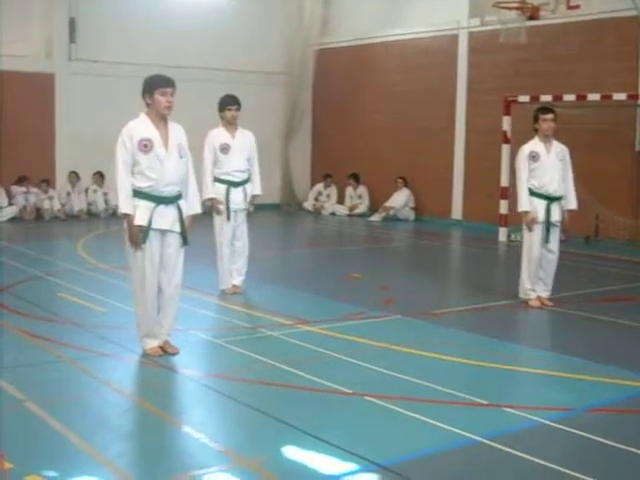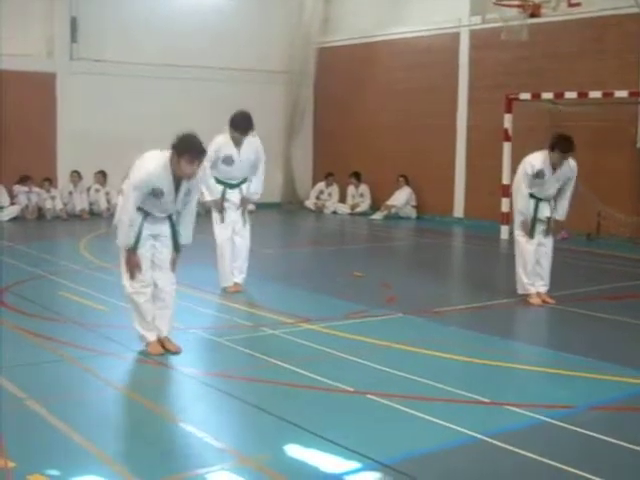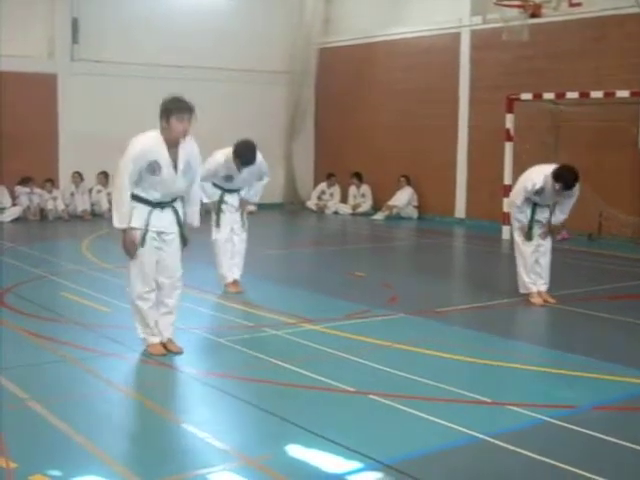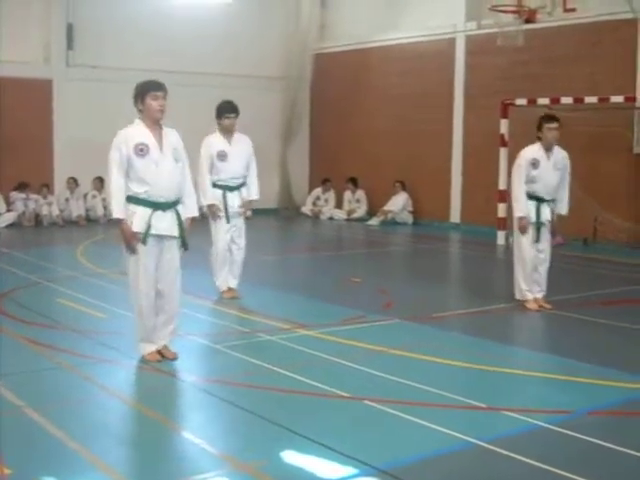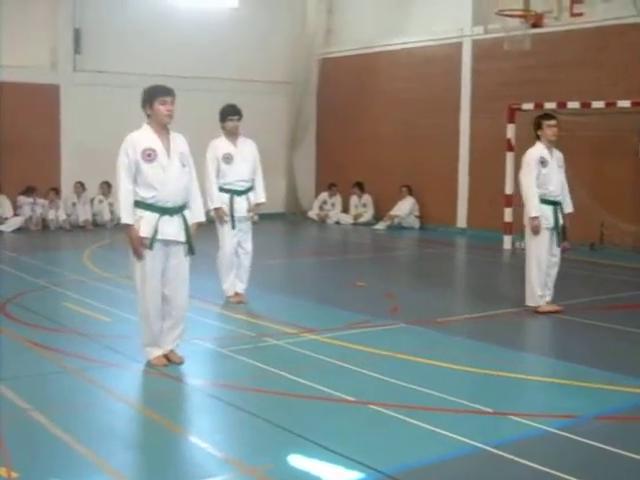
dt=0.5s
person 1, frame 1
left shoulder: (179, 132)
right shoulder: (132, 131)
left elbow: (188, 174)
right elbow: (123, 175)
left wrist: (190, 213)
right wrist: (129, 218)
left hip: (174, 212)
right hip: (144, 213)
left knee: (172, 280)
right knee: (147, 281)
left ankle: (163, 335)
right ankle: (150, 338)
person 1, frame 2
left shoulder: (193, 177)
right shoulder: (146, 170)
left elbow: (187, 212)
right elbow: (127, 211)
left wrist: (179, 247)
right wrist: (130, 251)
left hip: (165, 222)
right hip: (138, 220)
left knee: (166, 279)
right knee: (140, 281)
left ankle: (163, 333)
right ankle: (150, 336)
person 1, frame 3
left shoulder: (191, 148)
right shoulder: (142, 146)
left elbow: (193, 188)
right elbow: (122, 187)
left wrist: (190, 223)
right wrist: (125, 230)
left hip: (170, 215)
right hip: (142, 216)
left knee: (171, 279)
right knee: (143, 281)
left ankle: (165, 333)
right ankle: (152, 337)
person 1, frame 4
left shoulder: (173, 136)
right shoulder: (126, 137)
left elbow: (185, 177)
right elbow: (117, 180)
left wrist: (188, 217)
right wrist: (123, 222)
left hip: (171, 219)
right hip: (142, 219)
left knee: (170, 286)
right knee: (145, 287)
left ankle: (163, 341)
right ankle: (148, 344)
person 1, frame 5
left shoulder: (180, 142)
right shoulder: (134, 141)
left elbow: (191, 183)
right elbow: (125, 185)
left wrist: (194, 221)
right wrist: (130, 227)
left hip: (178, 223)
right hip: (149, 224)
left knee: (178, 291)
right knee: (151, 291)
left ankle: (169, 345)
right ankle: (154, 348)
person 2, frame 1
left shoulder: (248, 136)
right shoulder: (213, 136)
left elbow: (254, 165)
right elbow: (207, 167)
left wrist: (254, 193)
right wrist: (210, 196)
left hip: (243, 192)
right hip: (223, 192)
left knee: (241, 239)
right knee: (224, 239)
left ankle: (237, 280)
right ankle: (226, 282)
person 2, frame 2
left shoulder: (255, 143)
right shoulder: (218, 143)
left elbow: (259, 170)
right elbow: (206, 170)
left wrist: (251, 196)
right wrist: (213, 197)
left hip: (241, 192)
right hip: (221, 193)
left knee: (242, 237)
right knee: (224, 238)
left ankle: (238, 279)
right ankle: (228, 281)
person 2, frame 3
left shoulder: (258, 159)
right shoulder: (219, 159)
left elbow: (263, 178)
right elbow: (202, 178)
left wrist: (249, 199)
right wrist: (214, 200)
left hip: (240, 197)
right hip: (220, 197)
left knee: (239, 235)
right knee: (222, 236)
left ankle: (235, 277)
right ankle: (228, 279)
person 2, frame 4
left shoulder: (245, 141)
right shoulder: (210, 142)
left elbow: (251, 171)
right elbow: (204, 174)
left wrist: (250, 199)
right wrist: (209, 202)
left hip: (239, 197)
right hip: (219, 197)
left knee: (238, 244)
right knee: (221, 244)
left ankle: (232, 284)
right ankle: (224, 285)
person 2, frame 5
left shoulder: (250, 145)
right shoulder: (215, 146)
left elbow: (257, 174)
right elbow: (211, 178)
left wrist: (257, 201)
right wrist: (216, 206)
left hip: (246, 201)
right hip: (226, 201)
left knee: (245, 248)
right knee: (227, 248)
left ankle: (240, 288)
right ankle: (230, 290)
person 3, frame 1
left shoulder: (563, 150)
right shoulder: (527, 150)
left elbow: (568, 180)
right elbow: (522, 182)
left wrist: (568, 208)
right wrist: (526, 210)
left hip: (555, 207)
right hip: (535, 205)
left knee: (551, 252)
right knee: (533, 251)
left ankle: (543, 292)
right ankle: (530, 293)
person 3, frame 2
left shoulder: (571, 167)
right shoulder: (531, 162)
left elbow: (566, 194)
right elbow: (519, 191)
left wrist: (557, 219)
right wrist: (524, 219)
left hip: (546, 206)
right hip: (527, 205)
left knee: (545, 247)
right knee: (527, 247)
left ankle: (541, 289)
right ankle: (530, 289)
person 3, frame 3
left shoulder: (572, 186)
right shoulder: (533, 179)
left elbow: (566, 205)
right elbow: (515, 201)
left wrist: (554, 223)
right wrist: (523, 226)
left hip: (544, 209)
right hip: (524, 207)
left knee: (544, 247)
right knee: (526, 248)
left ankle: (541, 288)
right ankle: (532, 289)
person 3, frame 4
left shoulder: (563, 157)
right shoulder: (527, 154)
left elbow: (563, 187)
right elbow: (517, 185)
left wrist: (559, 214)
right wrist: (521, 215)
left hip: (546, 209)
right hip: (527, 207)
left knee: (543, 255)
right knee: (526, 254)
left ankle: (538, 294)
right ankle: (527, 295)
person 3, frame 5
left shoulder: (559, 156)
right shoulder: (533, 154)
left elbow: (563, 185)
right elbow: (528, 186)
left wrist: (566, 212)
right wrist: (534, 216)
left hip: (555, 211)
right hip: (540, 212)
left knee: (553, 258)
right knee: (539, 257)
left ankle: (546, 298)
right ankle: (537, 301)
